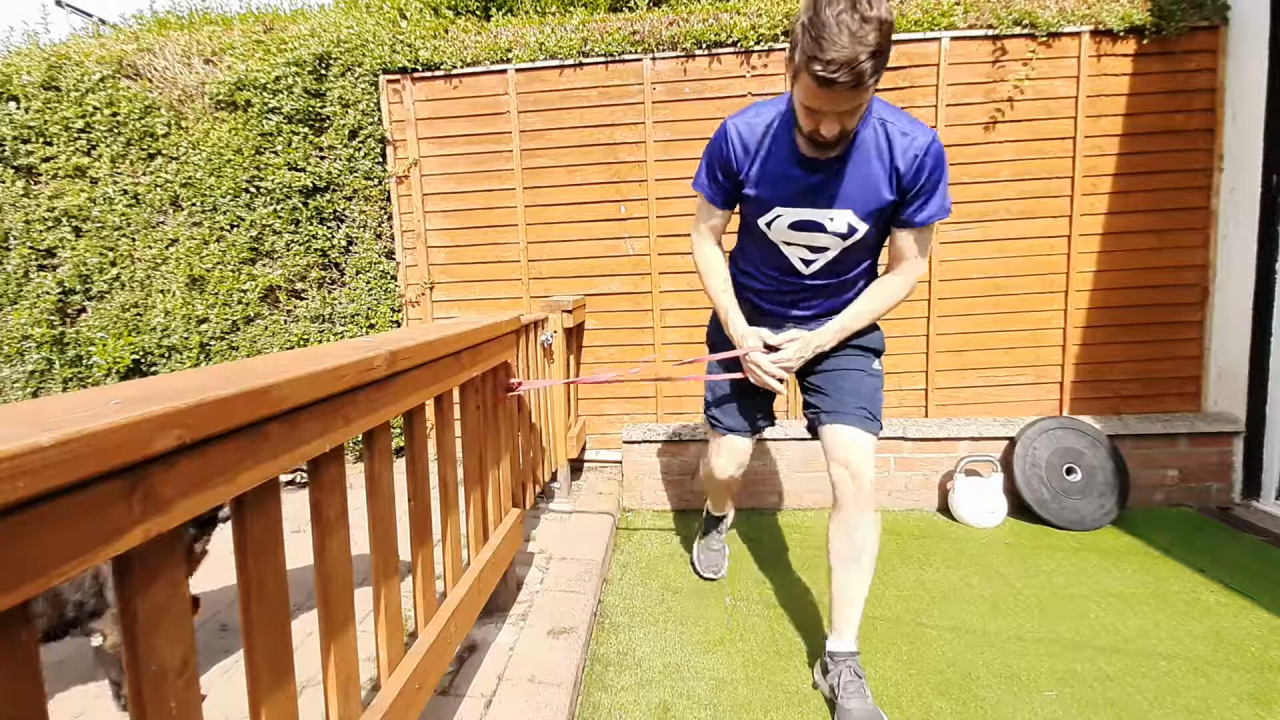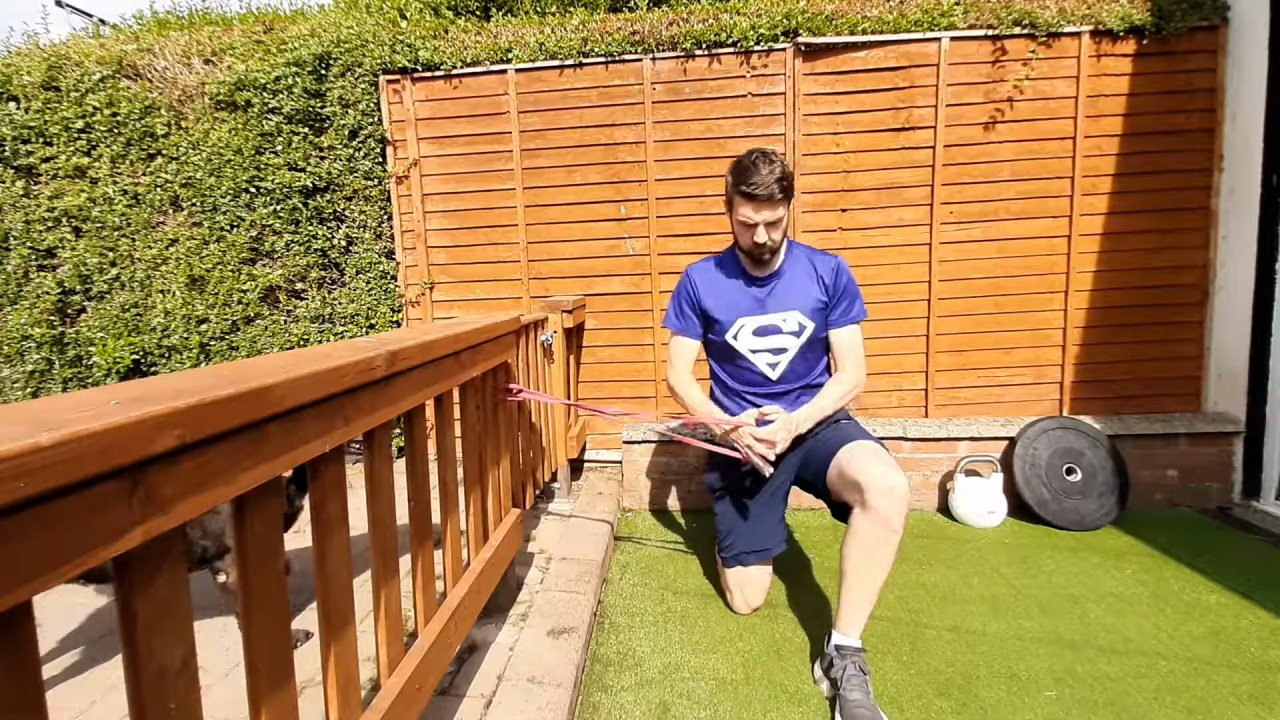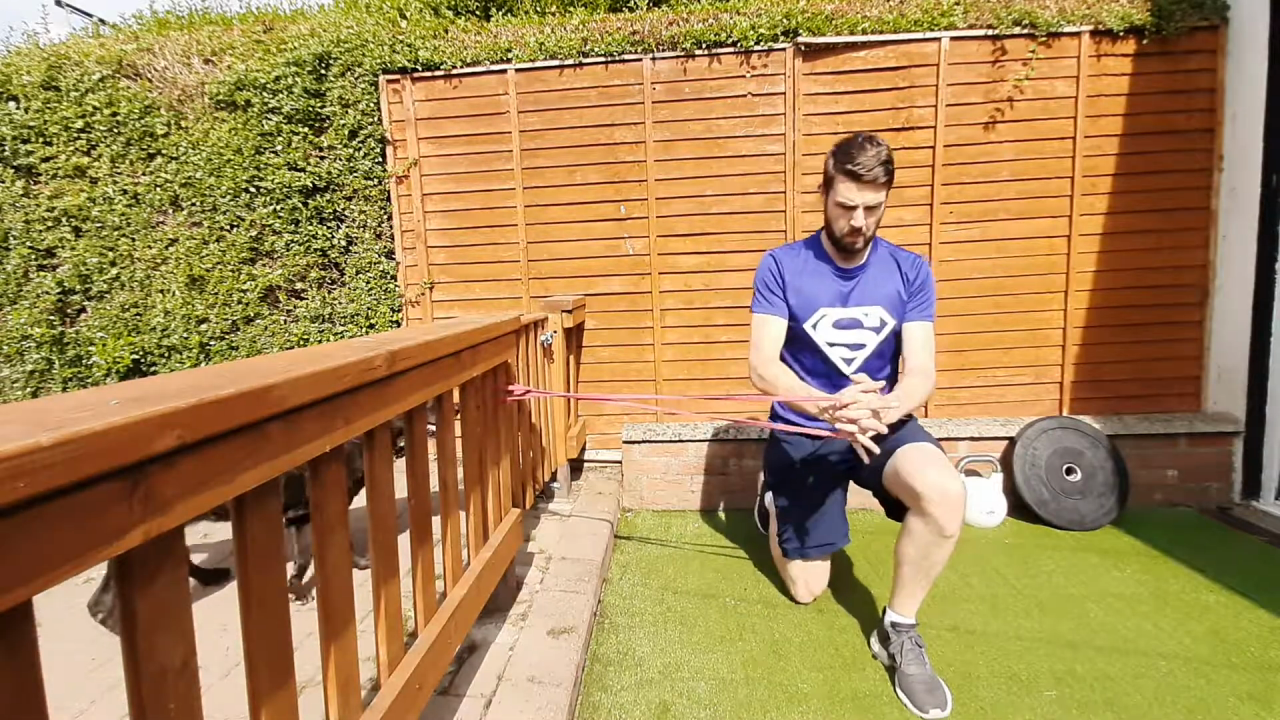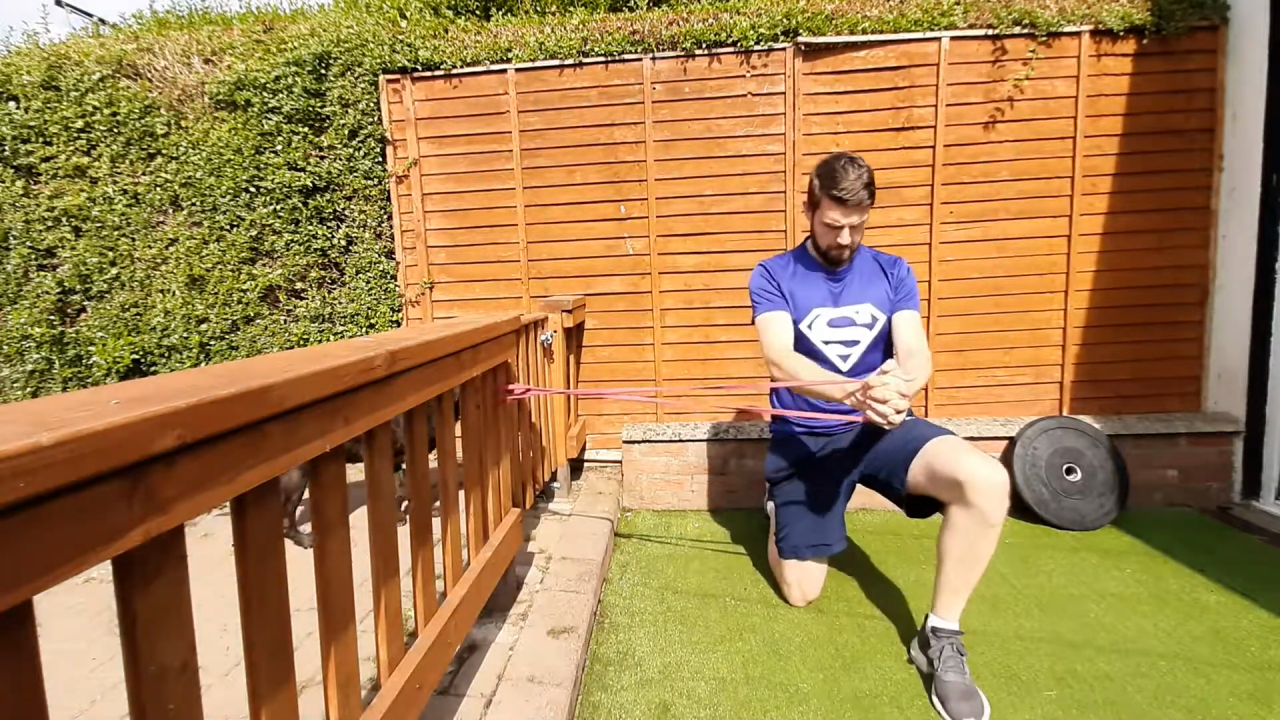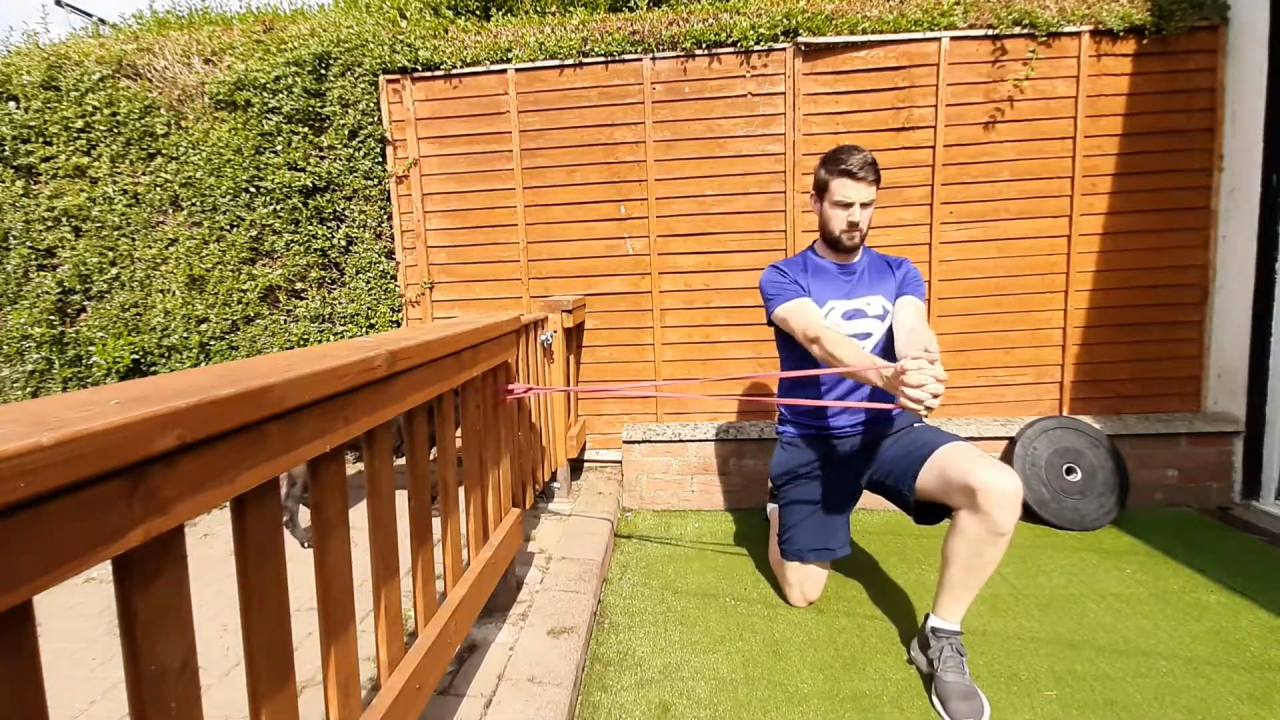
dt=1s
person 1, frame 1
left shoulder: (913, 151)
right shoulder: (741, 136)
left elbow: (906, 271)
right elbow: (706, 238)
left wrist: (817, 341)
right wrist: (739, 333)
left hip: (843, 328)
right hip: (750, 322)
left knee: (854, 474)
right knee: (723, 464)
left ankle: (840, 657)
right ankle: (716, 521)
person 1, frame 2
left shoulder: (828, 272)
right shoulder: (699, 282)
left elbow: (852, 374)
right elbow: (679, 375)
left wrist: (794, 424)
right wrist: (729, 426)
left hip: (815, 423)
right hip: (741, 438)
left knee: (887, 486)
right knee: (746, 599)
left ankle: (843, 653)
right ankle: (740, 529)
person 1, frame 3
left shoulder: (911, 271)
right shoulder: (782, 266)
left elbow: (921, 372)
right elbow: (764, 366)
left wrist: (882, 411)
right wrist: (829, 407)
left hip: (882, 420)
right hip: (801, 431)
left knee: (944, 493)
right knee: (806, 590)
left ankle: (898, 630)
right ankle: (774, 505)
person 1, frame 4
left shoulder: (893, 272)
right shoulder: (773, 276)
left elbow: (916, 354)
right elbow: (780, 360)
left wrist: (901, 385)
right wrist: (856, 391)
left hip: (879, 428)
right hip: (803, 436)
left knee: (985, 480)
right knee: (799, 592)
left ankle: (940, 635)
right ankle: (778, 509)
person 1, frame 5
left shoulder: (899, 273)
right shoulder: (784, 277)
left elbow: (915, 334)
right elbow: (819, 339)
left wrist: (924, 367)
right wrist: (891, 376)
left hip: (889, 429)
right hip: (811, 441)
left knee: (1000, 489)
right knee: (802, 593)
left ankle: (941, 636)
right ankle: (781, 512)
